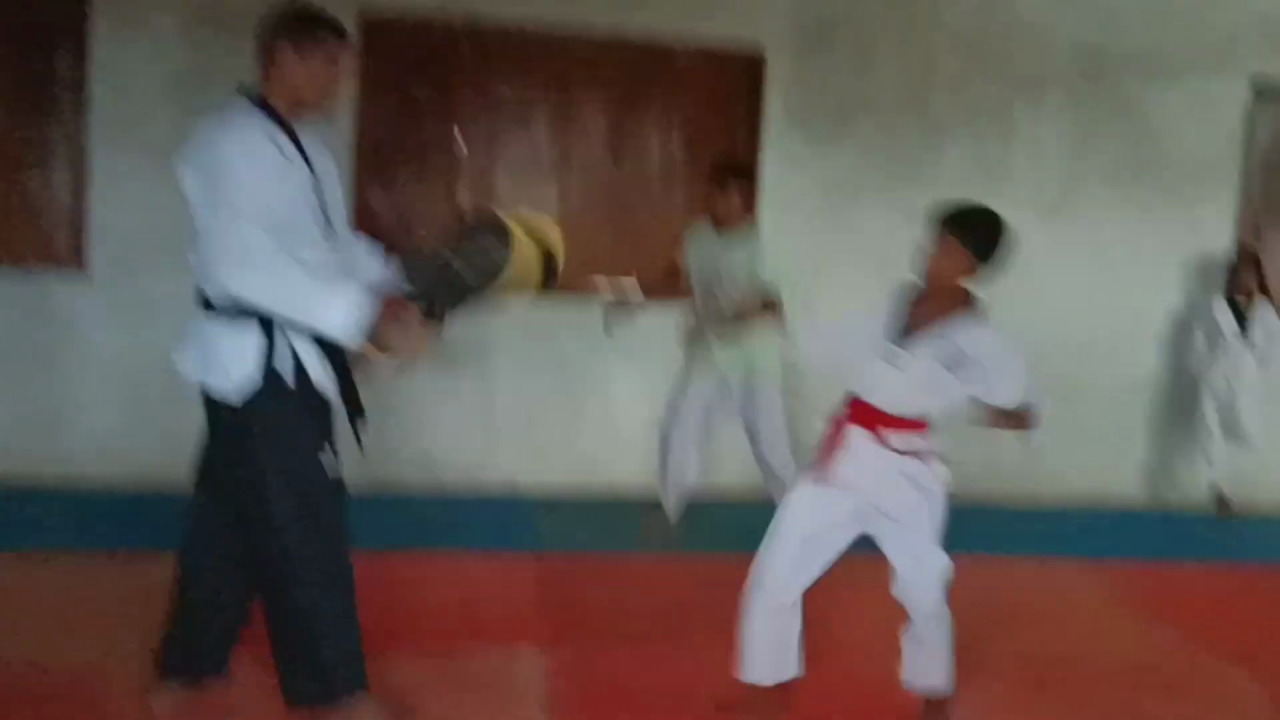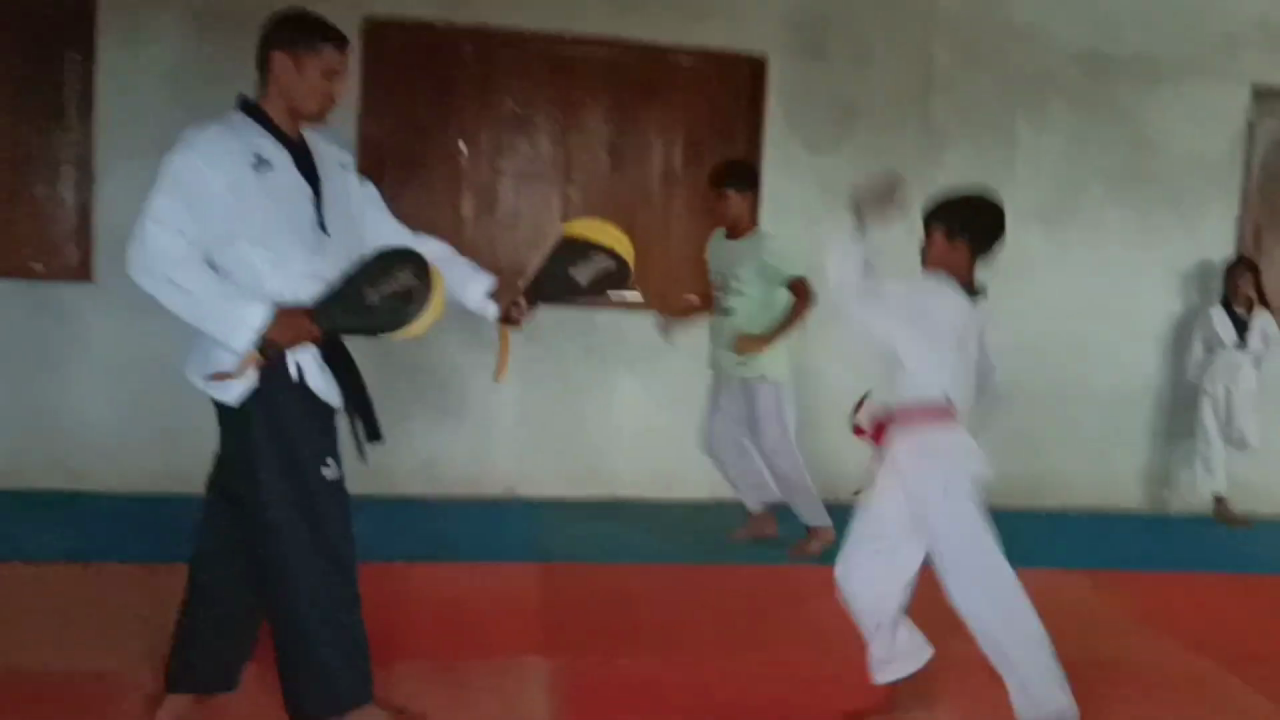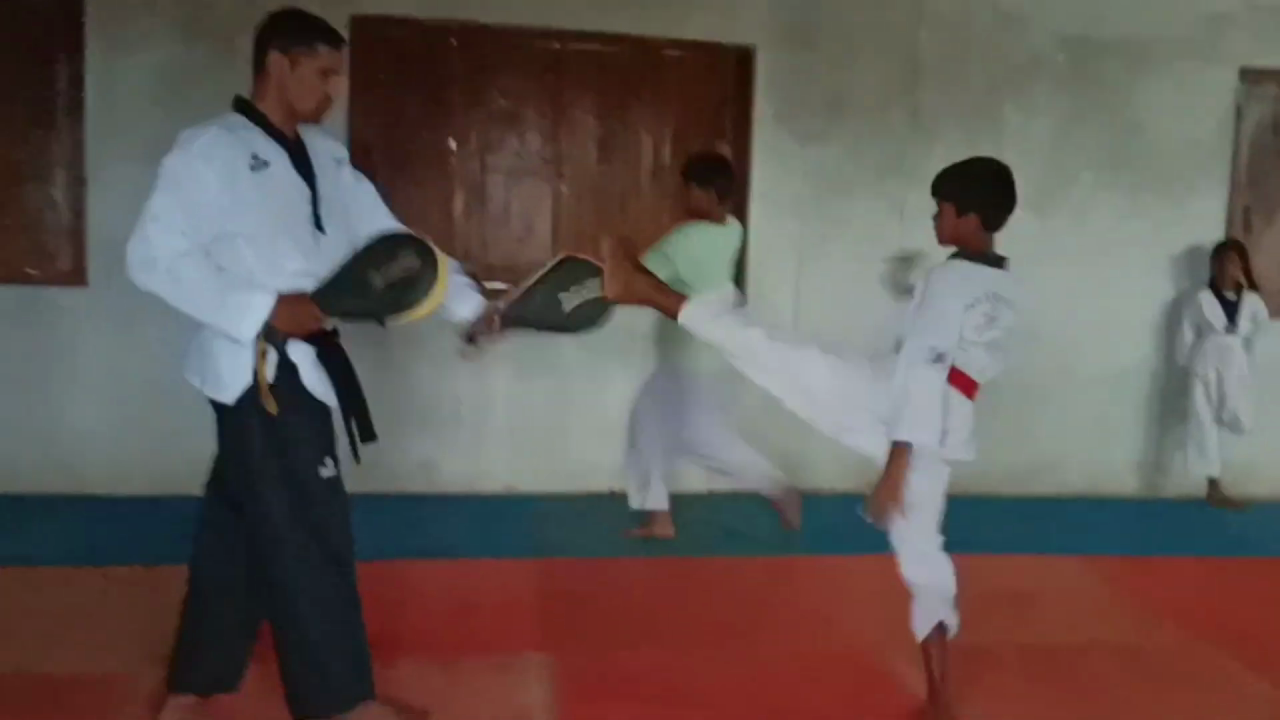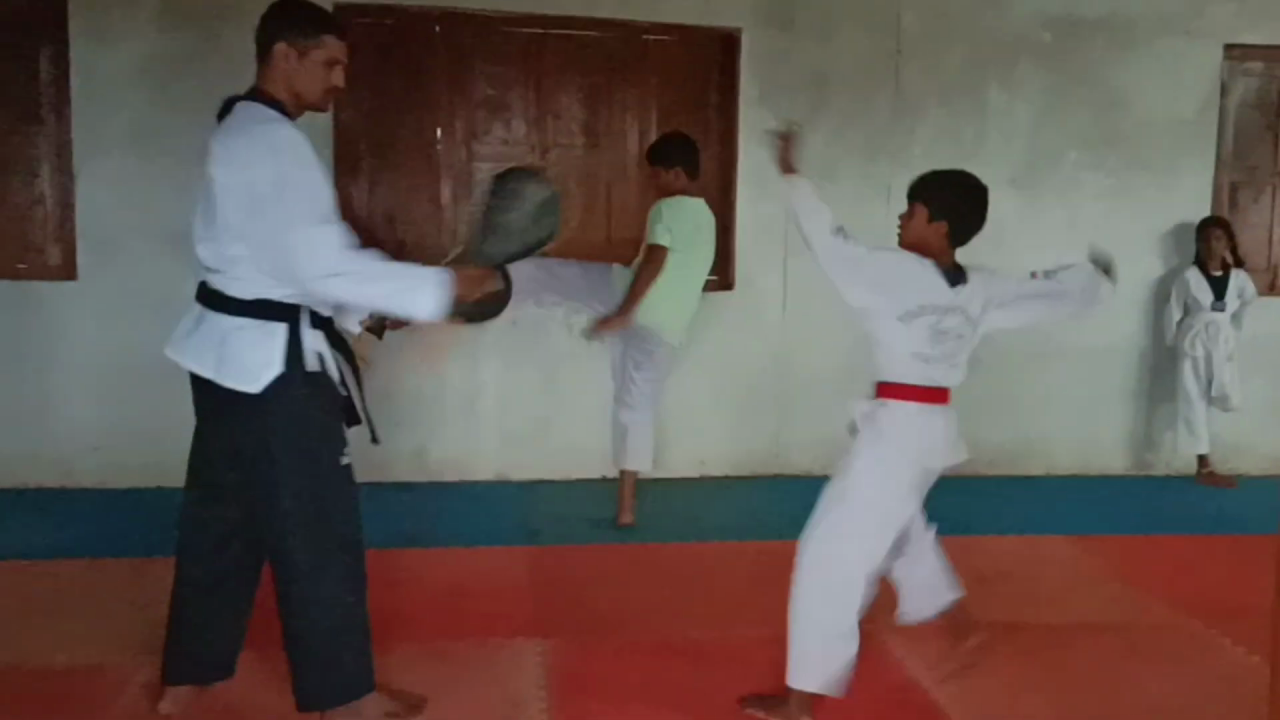
dt=0.3s
person 1, frame 1
left shoulder: (296, 148)
right shoulder: (240, 140)
left elbow: (335, 246)
right elbow: (243, 263)
left wrist: (398, 291)
right wrist: (357, 313)
left hip: (268, 358)
right hip: (263, 358)
left knee: (235, 515)
right knee: (306, 527)
person 1, frame 2
left shoulder: (328, 162)
right shoulder: (212, 150)
left elbow: (396, 242)
right elbow: (155, 258)
left wrist: (484, 289)
right wrist: (255, 322)
left hip: (297, 367)
right hip: (260, 370)
left knee: (242, 525)
right knee: (310, 537)
person 1, frame 3
left shoulder: (326, 157)
right shoulder: (209, 150)
left elbow: (387, 240)
right elbow: (153, 257)
left wrist: (469, 303)
right wrist: (262, 310)
left hip: (295, 364)
right hip: (257, 368)
left knee: (240, 524)
right knee: (307, 534)
person 1, frame 4
left shoulder: (246, 134)
right shoulder: (267, 144)
right elbow: (318, 263)
left wrist: (357, 310)
right wrist: (440, 288)
left hip: (232, 349)
right hip: (271, 355)
left knee: (222, 510)
right knee: (317, 525)
person 2, frame 1
left shoulder: (980, 341)
right shoulder: (902, 302)
left elbow: (1018, 409)
right elbow: (849, 344)
left wrist: (1005, 415)
left hip: (904, 467)
right hip: (847, 451)
left knee: (924, 588)
right knee: (777, 570)
person 2, frame 2
left shoulder: (937, 301)
right shoulder: (954, 305)
left elbow: (852, 290)
right elbow: (981, 384)
left wrist: (860, 220)
left hip: (929, 460)
right hip: (910, 459)
left knee: (984, 591)
right knee: (862, 575)
person 2, frame 3
left shoulder: (948, 276)
right shoulder: (1006, 288)
left elbow: (925, 366)
left wrist: (894, 463)
left hip: (903, 401)
right hip: (949, 424)
left knee: (766, 349)
right knee: (920, 547)
left ankle: (646, 291)
person 2, frame 4
left shoulder: (897, 272)
right shoulder: (980, 287)
left elbow: (829, 244)
right elbow: (1065, 291)
left wrist: (790, 172)
right wrist: (1098, 273)
left hip: (896, 427)
right hip: (935, 426)
left knee: (830, 550)
right knee: (893, 527)
right ankle: (952, 612)
person 3, frame 1
left shoulder: (757, 247)
right shoulder: (698, 236)
left elbow: (773, 307)
right elbow: (683, 280)
left wrist: (725, 325)
left hip: (755, 360)
right hip: (708, 357)
left knee: (771, 443)
right knee: (678, 429)
right ankle: (671, 510)
person 3, frame 2
left shoulder: (765, 246)
right shoulder: (717, 241)
left elbow: (804, 295)
left wrist: (769, 339)
right wrist: (688, 311)
left hip: (761, 367)
right hip: (727, 364)
left knee: (776, 449)
right knee: (721, 440)
left ankle: (819, 526)
right ankle: (763, 516)
person 3, frame 3
left shoulder: (685, 236)
right shoulder: (731, 229)
left hip: (692, 351)
right hip: (686, 349)
left knee: (701, 438)
right knee: (644, 424)
left ankle: (777, 488)
right ankle: (659, 517)
person 3, frame 4
left shoulder: (667, 209)
right shoulder: (706, 216)
left elbow: (654, 261)
left wrist: (621, 313)
left hip: (636, 309)
right hip: (668, 328)
left knee: (550, 274)
right knee: (636, 407)
right ankle: (626, 500)
person 4, frame 1
right shoulder: (1215, 307)
right elbow: (1199, 342)
right wrist: (1203, 371)
left hip: (1245, 378)
right hip: (1218, 377)
left knee: (1246, 434)
right knee: (1213, 434)
right ankle: (1221, 497)
person 4, frame 2
right shoulder: (1213, 315)
right elbow: (1197, 351)
right wrist: (1199, 380)
left hip: (1243, 384)
right hip: (1215, 384)
left knee: (1246, 441)
right knee: (1212, 441)
right ankle: (1221, 504)
person 4, frame 3
left shoulder: (1251, 301)
right shoulder: (1201, 299)
left elbow: (1260, 326)
right elbow: (1186, 335)
left wrist: (1243, 353)
right wrist: (1189, 364)
left hip: (1235, 369)
right hip: (1206, 368)
left knee: (1239, 423)
right knee: (1205, 425)
right ankle: (1214, 488)
person 4, frame 4
left shoulder: (1238, 277)
right shoulder: (1188, 277)
left elbow: (1248, 303)
right elbow: (1173, 313)
left wrist: (1231, 330)
right wrist: (1175, 343)
left hip: (1223, 345)
right hip: (1194, 345)
left knee: (1229, 401)
right knee: (1193, 403)
right ankle: (1204, 466)
